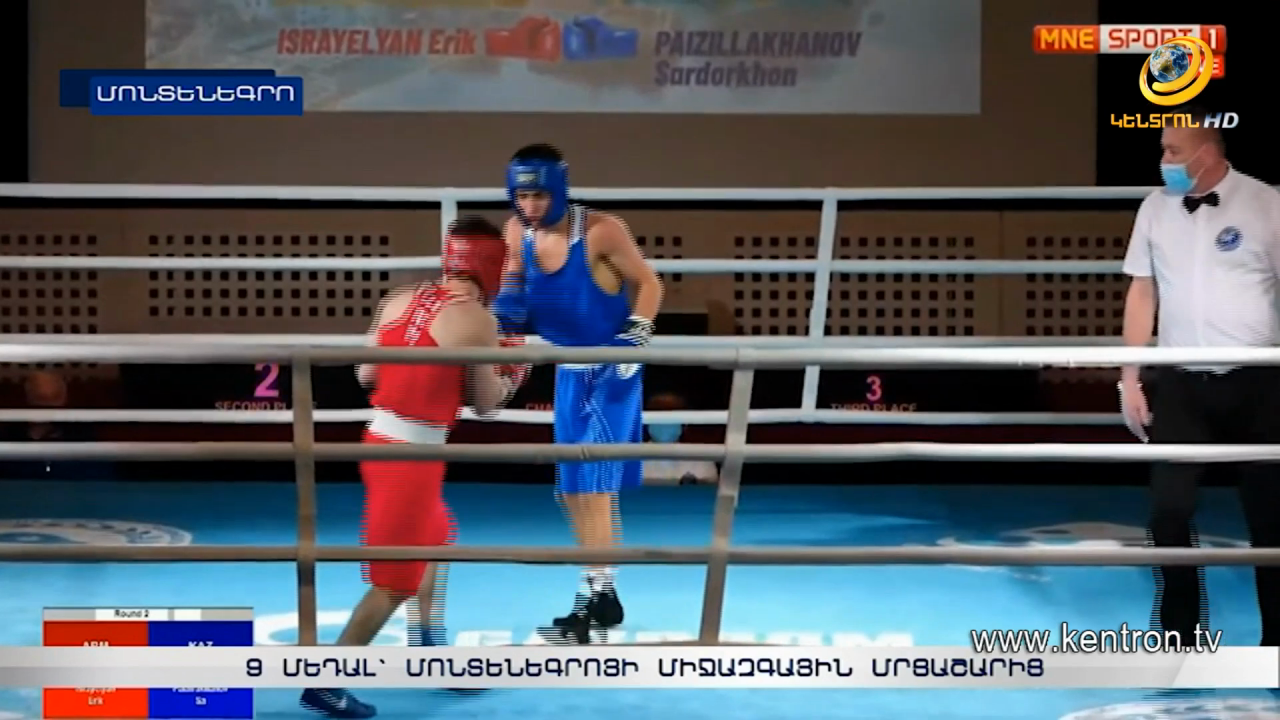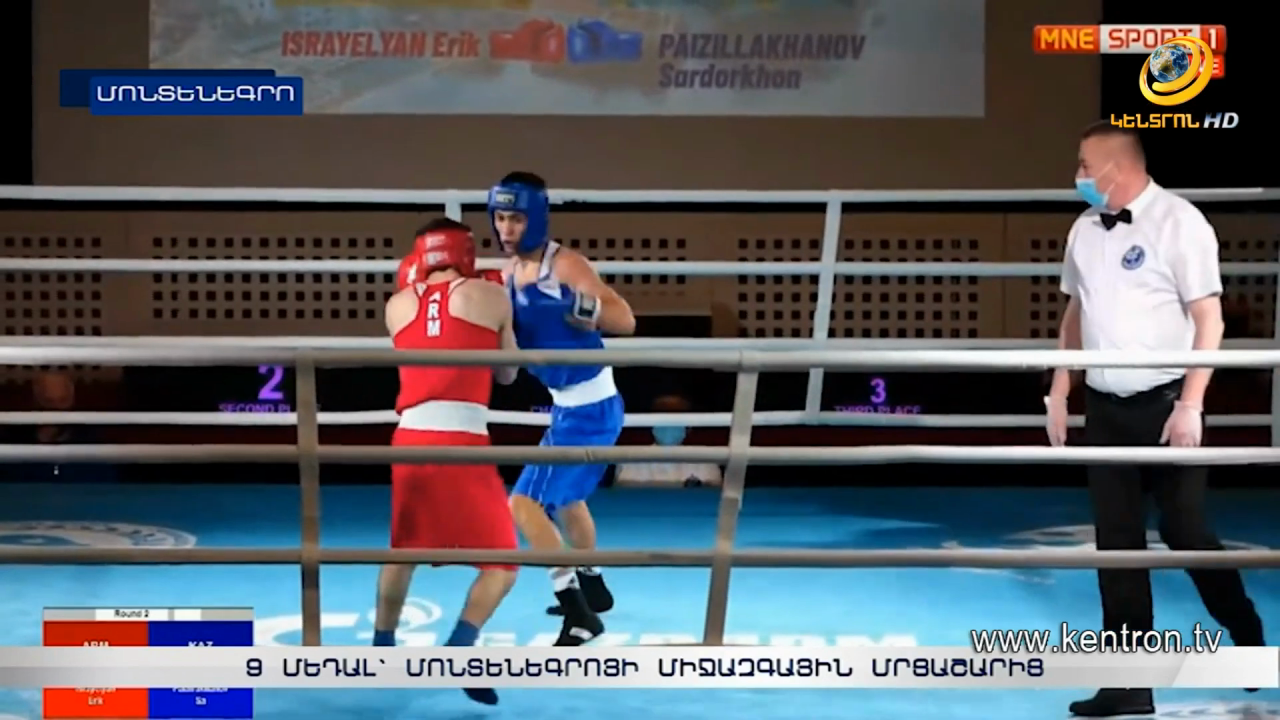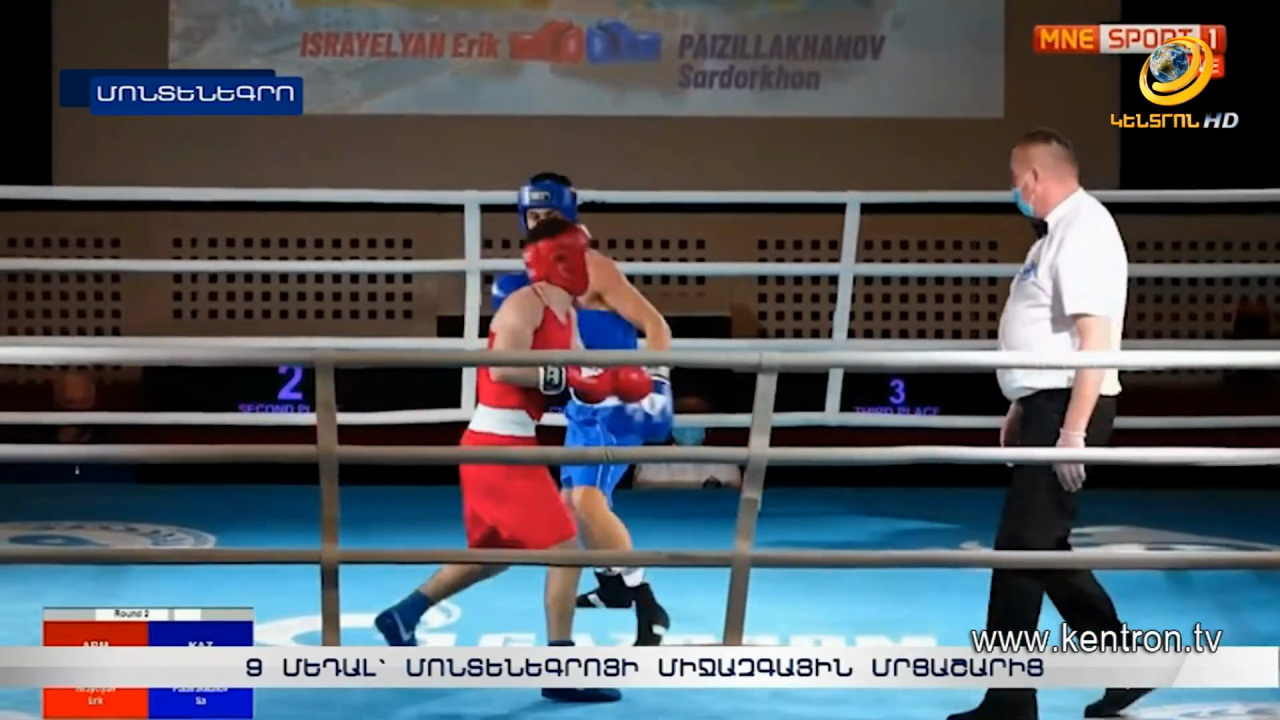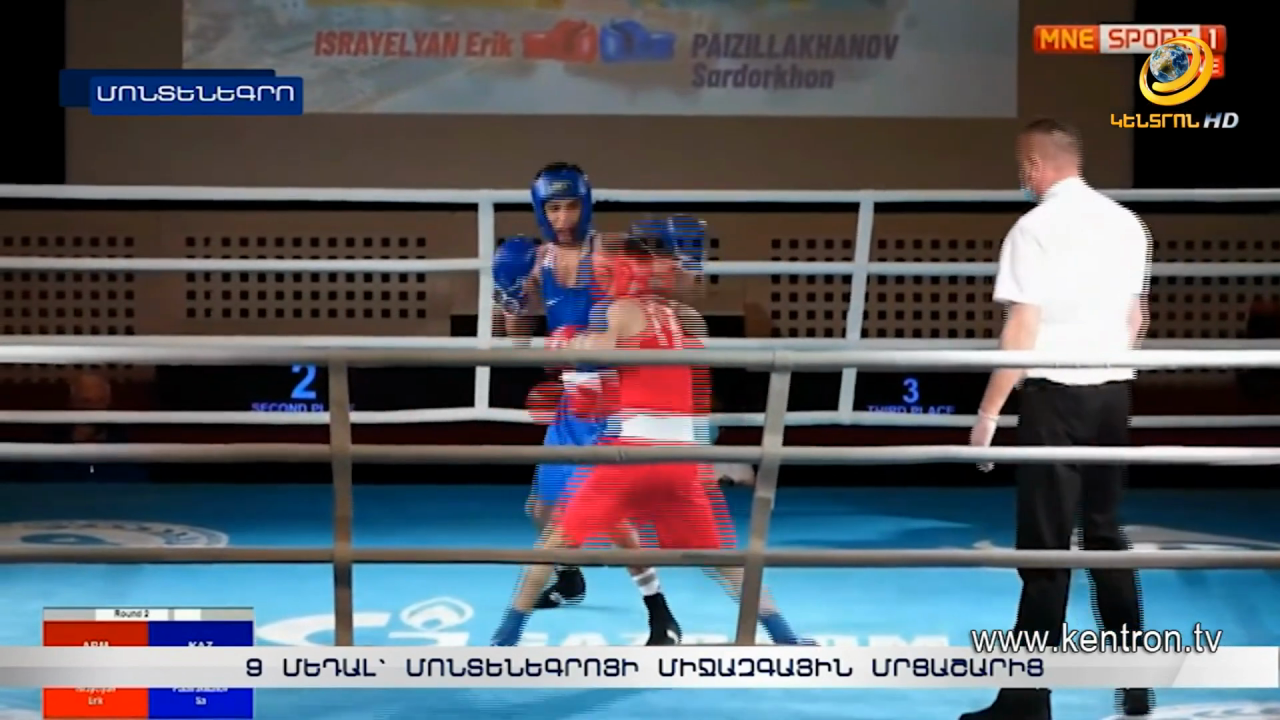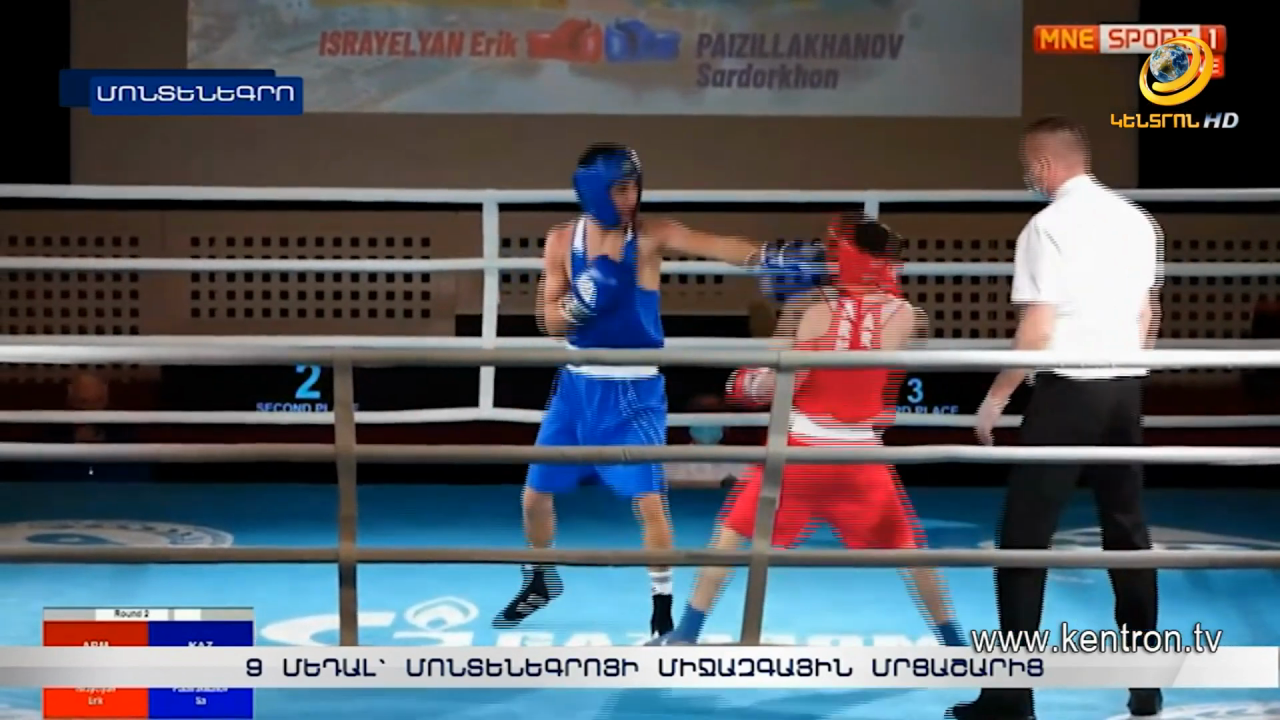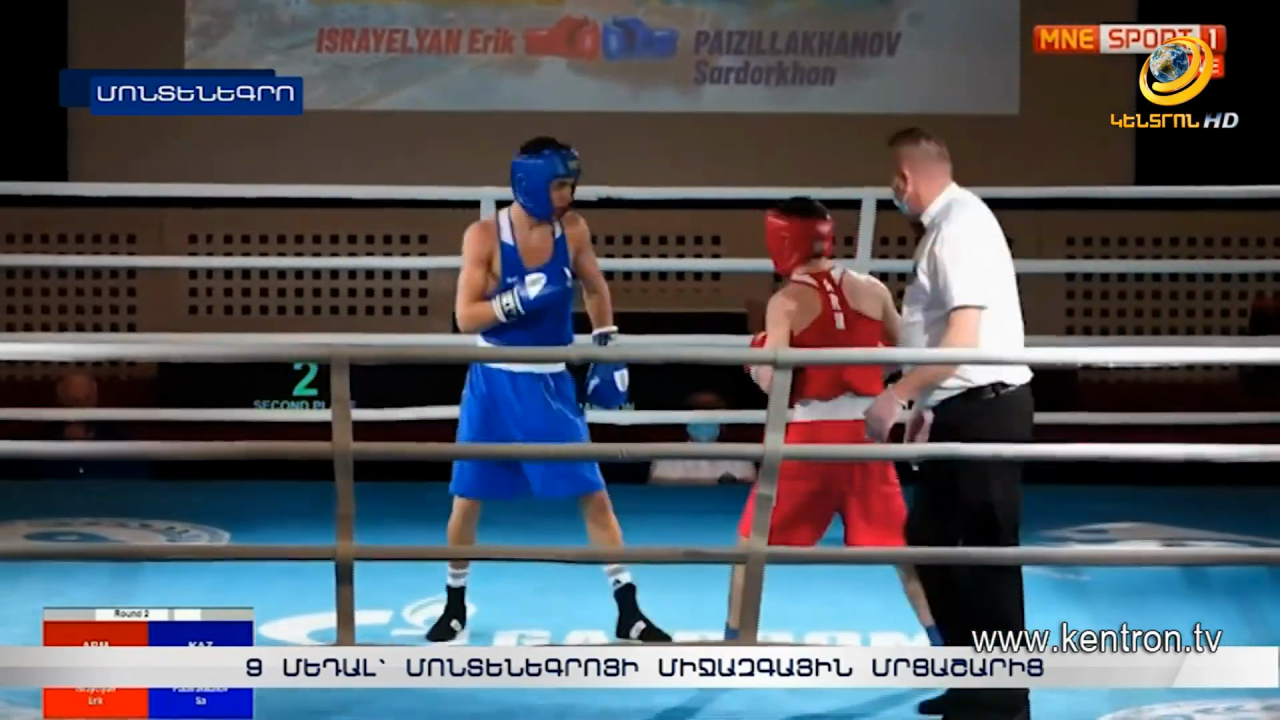
dt=0.5s
person 1, frame 1
right shoulder: (1156, 208)
right elbow: (1141, 296)
right wrist: (1132, 376)
right hip: (1178, 381)
right knee: (1171, 509)
right ankle: (1178, 631)
person 1, frame 2
left shoulder: (1180, 223)
right shoulder: (1085, 228)
left elbow: (1208, 320)
left wrist: (1190, 405)
right wrist: (1059, 391)
left hip: (1164, 402)
right hip: (1103, 405)
left knee: (1184, 532)
right knee: (1116, 541)
left ankle: (1248, 638)
person 1, frame 3
left shoulder: (1083, 234)
right shoulder: (1062, 231)
left elbow: (1097, 340)
left wrist: (1074, 429)
right wrist: (1022, 406)
left hip: (1067, 410)
right hip: (1046, 407)
left knee: (1021, 549)
right knee: (1044, 547)
person 1, frame 4
left shoulder: (1036, 226)
right shoulder: (1126, 223)
left elbow: (1022, 330)
right elbow: (1135, 318)
left wrist: (988, 411)
left hip: (1058, 397)
right hip: (1113, 391)
left knee: (1044, 546)
right knee: (1105, 534)
person 1, frame 5
left shoulder: (1048, 226)
right shoulder: (1136, 220)
left elbow: (1037, 332)
right elbow: (1148, 316)
left wrist: (995, 398)
left hip: (1068, 393)
right hip: (1124, 388)
left knee: (1021, 539)
right knee: (1128, 536)
person 1, frame 6
left shoulder: (959, 231)
right shoulder: (958, 221)
left elbow: (964, 337)
left wrist: (897, 395)
right wrist: (929, 404)
left hip: (987, 405)
right hip: (967, 405)
left knee: (989, 547)
right knee: (931, 538)
person 2, frame 1
left shoulder: (603, 231)
right shoulder: (518, 234)
left elbow: (650, 285)
right elbow: (510, 301)
left wrist: (634, 338)
right wrist: (507, 309)
left hip: (612, 377)
right hip: (570, 376)
left knee: (593, 493)
right knee: (576, 493)
left ankle: (586, 617)
right ankle: (602, 602)
person 2, frame 2
left shoulder: (567, 264)
right shoulder: (512, 266)
left elbow: (625, 321)
right elbow: (516, 330)
left wrist: (571, 300)
left hip: (591, 410)
right hip: (567, 406)
left knee: (525, 503)
right knee: (565, 498)
left ankle: (580, 616)
right ankle: (591, 588)
person 2, frame 3
left shoulder: (596, 267)
left elbow: (655, 326)
left wrist: (656, 392)
right wrist: (510, 303)
left hip: (618, 406)
right hip: (583, 404)
left knee: (588, 499)
right knee: (572, 503)
left ankle: (648, 608)
right ankle: (613, 580)
person 2, frame 4
right shoulder: (536, 260)
right elbow: (517, 332)
right wrist: (510, 294)
right knee: (541, 509)
left ankle: (661, 617)
right ankle: (569, 579)
person 2, frame 5
left shoulder: (653, 232)
right shoulder: (561, 242)
left elbow: (724, 247)
right elbow: (550, 322)
left wrist: (775, 260)
right wrist: (581, 300)
left hip: (634, 387)
right hip: (577, 383)
left knee: (647, 500)
right knee: (535, 494)
left ankle: (662, 617)
right ankle: (537, 582)
person 2, frame 6
left shoulder: (572, 228)
right shoulder: (484, 235)
left elbow: (595, 289)
right elbow: (466, 316)
left wrist: (607, 349)
right wrist: (518, 298)
left hip: (550, 383)
right hip: (493, 383)
left knee: (593, 497)
right knee: (468, 502)
left ankle: (630, 612)
right ankle: (455, 607)
person 3, frame 1
left shoulder: (400, 298)
right shoulder: (480, 321)
left elbow: (365, 373)
right elbow: (486, 403)
right wrist: (514, 373)
left hip: (379, 440)
right hip: (411, 454)
left knee: (436, 537)
right knee: (396, 577)
left ankle: (433, 651)
right ankle: (325, 679)
person 3, frame 2
left shoulder: (397, 305)
right shoulder: (489, 295)
right elbow: (507, 374)
left hip: (409, 440)
right hip: (461, 445)
left knee: (404, 549)
right knee: (502, 564)
left ankle: (382, 650)
right ankle: (458, 648)
person 3, frame 3
left shoulder: (560, 309)
right shoulder: (530, 302)
right elbow: (502, 367)
right wrist: (563, 376)
left hip: (494, 443)
right hip: (498, 443)
left knee: (495, 552)
right knee: (565, 548)
left ankle: (403, 615)
person 3, frame 4
left shoulder: (622, 312)
right shoulder: (678, 319)
left elbow: (592, 366)
left hip: (633, 450)
right hip: (682, 458)
left knee: (561, 540)
left ankle: (506, 638)
right ankle: (786, 639)
person 3, frame 5
left shoulder: (816, 310)
right shoulder: (906, 321)
left elbow: (778, 379)
right elbow: (890, 384)
left wrist: (748, 385)
left hip: (803, 447)
right hip: (858, 454)
left knee: (730, 533)
right knee: (909, 548)
left ankle: (686, 632)
right ankle: (955, 646)
person 3, frame 6
left shoulder: (787, 302)
right shoulder: (871, 288)
left elbow: (771, 381)
left wrist: (755, 357)
left hip: (809, 435)
right hip: (864, 433)
left knee: (753, 543)
right knee: (898, 546)
left ankle: (732, 645)
right ankle: (940, 646)
